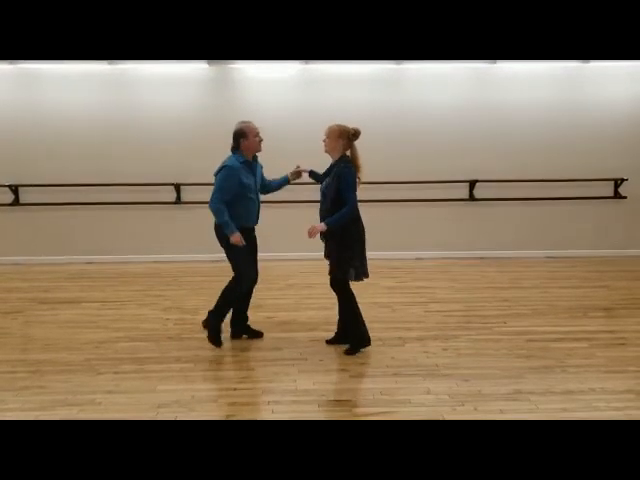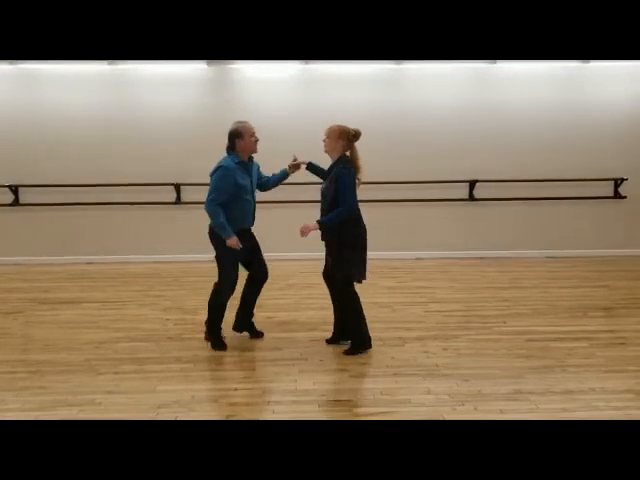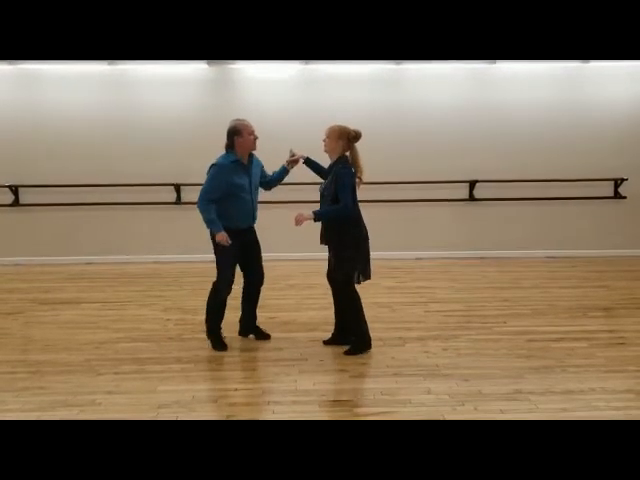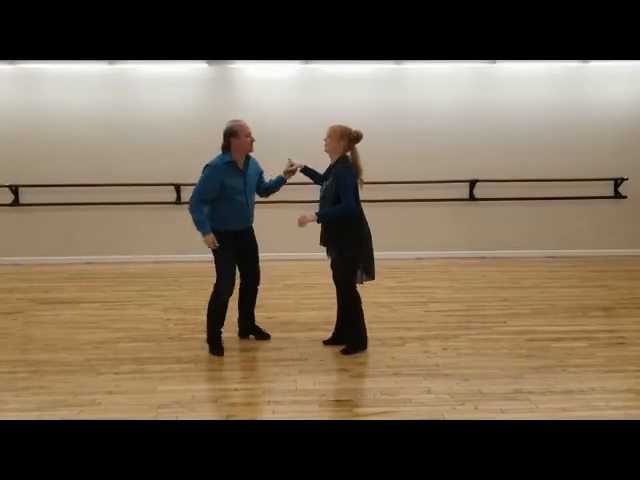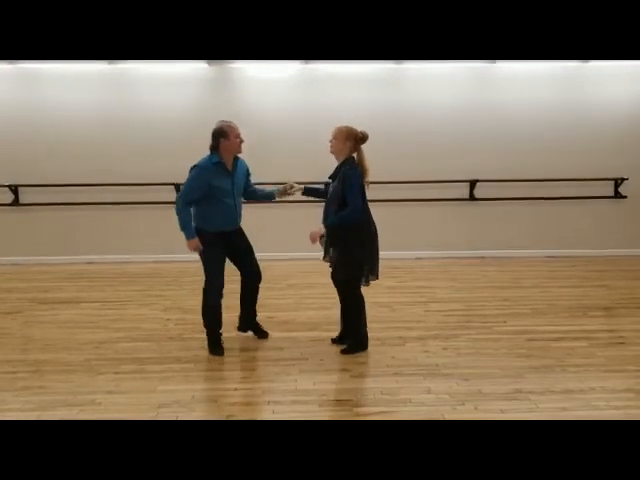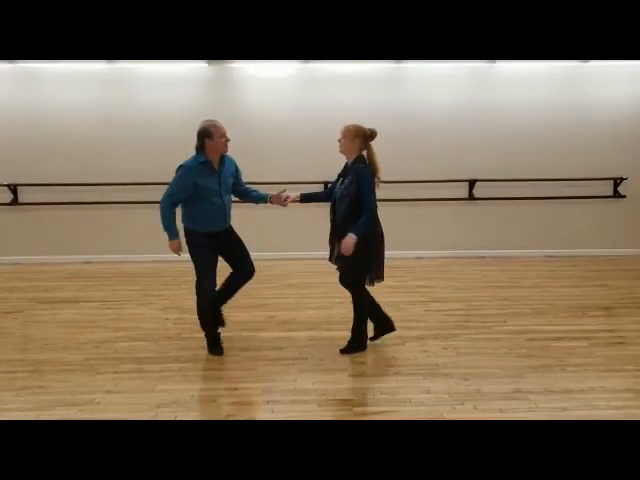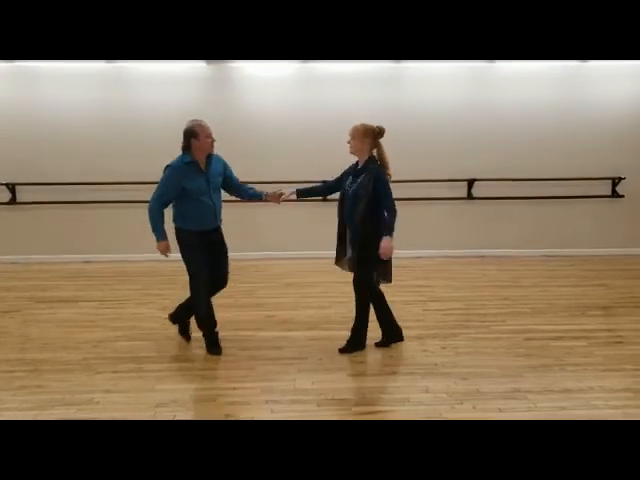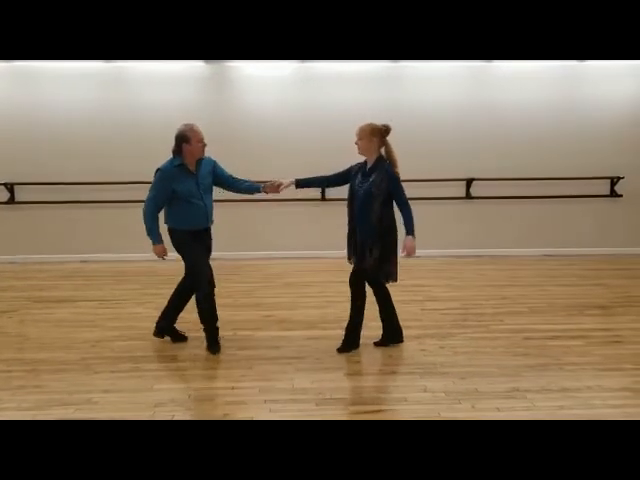
dt=0.2s
person 1, frame 1
left shoulder: (254, 164)
right shoulder: (231, 167)
left elbow: (263, 187)
right elbow: (216, 202)
left wrist: (288, 178)
right wrist: (231, 231)
left hip: (247, 230)
right hip: (231, 232)
left knee: (249, 279)
right knee: (243, 277)
left ankle: (239, 325)
right ankle: (213, 324)
person 1, frame 2
left shoulder: (251, 165)
right shoulder: (226, 169)
left elbow: (263, 184)
right elbow: (212, 204)
left wrist: (287, 172)
right wrist: (227, 235)
left hip: (245, 232)
right hip: (226, 235)
left knee: (260, 274)
right knee: (227, 283)
left ankle: (243, 320)
right ankle: (213, 332)
person 1, frame 3
left shoulder: (255, 162)
right shoulder: (222, 167)
left elbow: (267, 183)
right elbow: (204, 201)
left wrist: (286, 168)
right wrist: (216, 229)
left hip: (247, 231)
right hip: (226, 234)
left knee: (255, 278)
right knee: (225, 282)
left ankle: (248, 324)
right ankle: (213, 331)
person 1, frame 4
left shoulder: (252, 164)
right shoulder: (216, 168)
left elbow: (263, 190)
right elbow: (196, 202)
left wrist: (283, 178)
right wrist: (206, 231)
left hip: (245, 232)
right hip: (222, 235)
left knee: (251, 279)
right knee: (225, 284)
left ankle: (247, 325)
right ankle: (213, 335)
person 1, frame 5
left shoulder: (241, 165)
right shoulder: (203, 169)
left elbow: (249, 192)
right elbow: (182, 203)
left wrist: (276, 194)
right wrist: (190, 235)
left hip: (234, 232)
right hip: (209, 236)
left knee: (253, 274)
right knee: (215, 286)
left ankle: (248, 320)
right ankle: (214, 336)
person 1, frame 6
left shoulder: (229, 163)
right shoulder: (189, 169)
left elbow: (242, 191)
right elbow: (168, 203)
left wrist: (269, 198)
right wrist: (173, 236)
left hip: (224, 231)
right hip: (199, 236)
left knee: (245, 270)
right knee: (206, 284)
left ankle: (209, 307)
right ankle: (212, 335)
person 1, frame 7
left shoulder: (217, 162)
right shoulder: (176, 169)
left elbow: (237, 187)
right elbow: (156, 205)
left wrist: (264, 196)
right wrist: (160, 236)
left hip: (214, 232)
right hip: (190, 236)
left knee: (220, 280)
right knee: (202, 284)
left ankle: (181, 314)
right ankle: (210, 335)
person 1, frame 8
left shoulder: (208, 164)
right shoulder: (167, 173)
left elbow: (231, 183)
right elbow: (151, 209)
left wrist: (261, 188)
right wrist: (156, 240)
left hip: (204, 233)
right hip: (183, 234)
left knee: (192, 279)
right knee: (205, 279)
left ankle: (164, 324)
right ankle: (211, 331)
person 2, frame 1
left shoulder: (345, 170)
right shoulder: (337, 167)
left elbow: (350, 207)
left wrist: (325, 225)
right wrist: (309, 173)
left hip: (347, 236)
right hip: (338, 235)
left knee: (340, 283)
right knee: (337, 281)
left ankle: (361, 337)
right ankle: (345, 332)
person 2, frame 2
left shoulder: (344, 171)
right shoulder: (337, 167)
left elbow: (346, 209)
left wrist: (317, 224)
right wrist: (307, 165)
left hip: (348, 237)
right hip: (339, 236)
left knee: (344, 285)
right knee: (331, 278)
left ankle: (362, 339)
right ankle: (343, 330)
person 2, frame 3
left shoulder: (344, 170)
right shoulder: (336, 167)
left elbow: (346, 207)
left wrist: (313, 215)
right wrist: (305, 160)
left hip: (349, 237)
right hip: (340, 236)
left knee: (345, 285)
right knee: (336, 281)
left ankle: (362, 339)
right ankle: (343, 333)
person 2, frame 4
left shoulder: (345, 171)
right shoulder: (336, 168)
left elbow: (348, 206)
left wrist: (316, 216)
right wrist: (303, 169)
left hip: (351, 237)
right hip: (342, 236)
left knee: (347, 284)
right knee: (341, 282)
left ankle: (358, 340)
right ankle: (342, 334)
person 2, frame 5
left shoulder: (351, 172)
right shoulder: (342, 170)
left elbow: (355, 210)
right elbow: (331, 194)
left wrist: (325, 228)
right wrist: (303, 190)
left hip: (357, 239)
right hip: (345, 238)
left knee: (350, 285)
right knee: (340, 280)
left ankle: (358, 340)
right ankle: (348, 331)
person 2, frame 6
left shoulder: (363, 171)
right shoulder: (347, 170)
left elbow: (370, 209)
right elbow: (329, 194)
left wrist: (354, 234)
right wrist: (299, 197)
left hip: (363, 240)
right hip: (350, 238)
left knee: (355, 285)
right knee: (349, 282)
left ankle: (358, 340)
right ankle: (382, 321)
person 2, frame 7
left shoulder: (377, 172)
right shoulder: (352, 171)
left elbow: (389, 207)
right elbow: (328, 188)
left wrist: (388, 236)
right wrist: (296, 192)
left hip: (372, 239)
right hip: (357, 240)
left knee: (362, 286)
right knee: (368, 285)
left ankle: (357, 340)
right ankle: (392, 332)
person 2, frame 8
left shoulder: (387, 172)
right shoulder: (357, 170)
left elbow: (403, 204)
right elbow: (328, 181)
left wrist: (410, 234)
right wrist: (295, 182)
left hip: (379, 239)
right hip: (363, 238)
left knee: (357, 282)
right knee: (375, 283)
left ankle: (352, 338)
right ankle: (393, 333)
